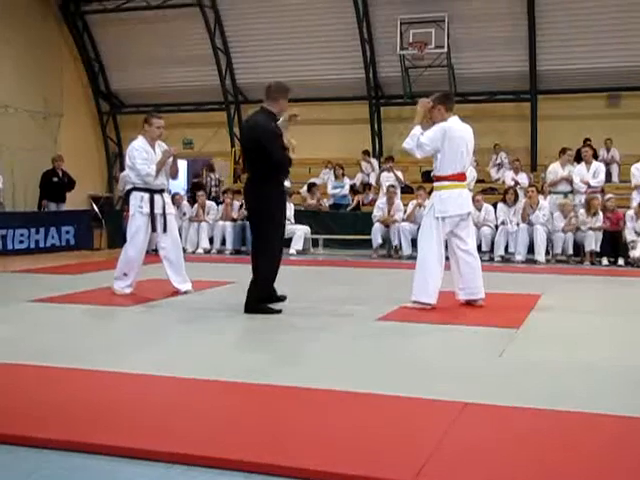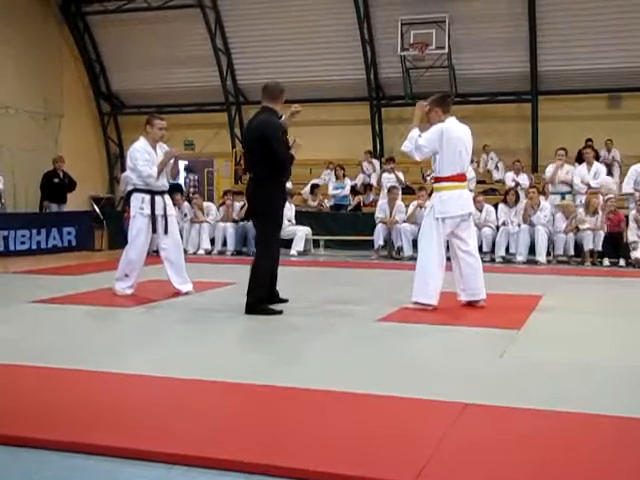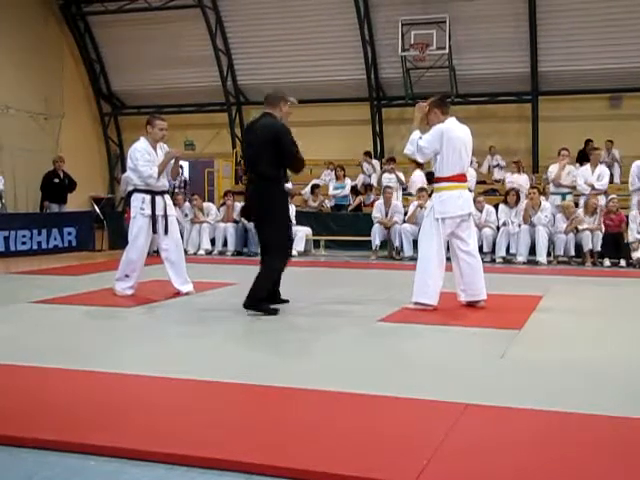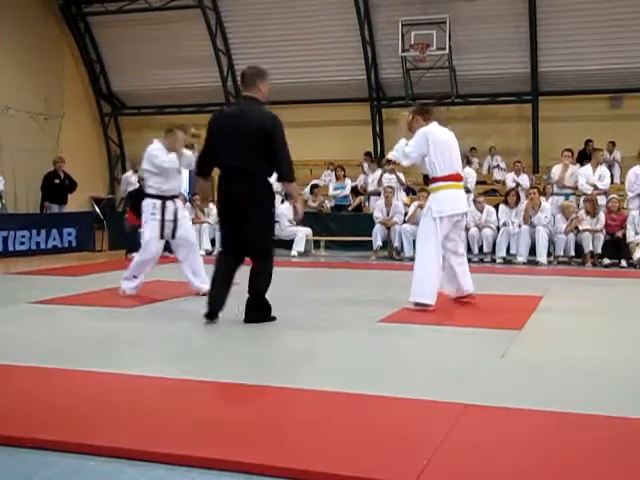
dt=0.7s
person 1, frame 1
left shoulder: (254, 121)
right shoulder: (266, 126)
right elbow: (283, 163)
right wrist: (289, 152)
left hip: (257, 188)
right hip: (268, 191)
left knee: (263, 244)
right knee: (271, 246)
left ankle: (265, 292)
right ankle: (255, 300)
person 1, frame 2
left shoulder: (255, 121)
right shoulder: (273, 124)
right elbow: (283, 160)
right wrist: (292, 152)
left hip: (259, 187)
right hip: (269, 190)
left knee: (269, 242)
right knee: (267, 245)
left ankle: (268, 292)
right ankle: (255, 302)
person 1, frame 3
left shoulder: (251, 127)
right shoulder: (279, 128)
right elbow: (295, 164)
right wrist: (297, 158)
left hip: (254, 190)
right hip: (270, 192)
left knee: (270, 244)
right knee: (280, 247)
left ankle: (270, 292)
right ankle: (256, 297)
person 1, frame 4
left shoulder: (220, 118)
right shoulder: (268, 120)
left elbow: (205, 160)
right elbow: (283, 165)
left wrist: (204, 187)
right wrist: (296, 199)
left hip: (228, 189)
right hip: (256, 190)
left knee: (230, 250)
right knee: (261, 254)
left ankle: (214, 306)
right ankle: (256, 310)
person 2, frame 1
left shoulder: (444, 129)
right shoulder: (466, 129)
left elbow: (414, 147)
left wrist: (419, 117)
right wrist: (425, 119)
left hip: (445, 197)
right hip: (461, 195)
left knee: (430, 246)
right knee: (465, 246)
left ankle: (425, 298)
right ankle: (474, 295)
person 2, frame 2
left shoulder: (441, 130)
right shoulder: (464, 130)
left elbow: (414, 149)
left wrist: (417, 120)
right wrist: (424, 123)
left hip: (445, 198)
right hip: (462, 196)
left knee: (431, 247)
right knee: (466, 247)
left ankle: (425, 298)
right ankle: (475, 295)
person 2, frame 3
left shoulder: (441, 130)
right shoulder: (464, 130)
left elbow: (417, 151)
left wrist: (417, 122)
right wrist: (422, 123)
left hip: (445, 198)
right hip: (462, 195)
left knee: (431, 247)
right knee: (466, 247)
left ankle: (425, 299)
right ankle: (475, 295)
person 2, frame 4
left shoulder: (425, 133)
right shoulder: (447, 133)
left elbow: (404, 157)
left hip: (442, 197)
right hip: (456, 195)
left knee: (428, 247)
right knee: (453, 246)
left ankle: (423, 298)
right ankle: (463, 289)
person 3, frame 1
left shoulder: (162, 147)
right shoulder: (136, 147)
left elbow: (173, 175)
right elbow: (148, 176)
left wrist: (173, 159)
right wrist: (164, 159)
left hip: (162, 199)
right hip: (142, 200)
left knee: (172, 243)
right knee: (135, 245)
left ankle: (181, 283)
right ankle: (121, 284)
person 3, frame 2
left shoulder: (163, 148)
right shoulder: (137, 149)
left elbow: (173, 177)
right elbow: (150, 177)
left wrist: (175, 160)
right wrist: (166, 159)
left hip: (163, 200)
right hip: (143, 201)
left knee: (173, 243)
right knee: (137, 246)
left ankle: (183, 284)
right ankle: (122, 285)
person 3, frame 3
left shoulder: (163, 148)
right shoulder: (138, 149)
left elbow: (172, 177)
right elbow: (150, 177)
left wrist: (176, 161)
right wrist: (167, 160)
left hip: (163, 201)
right hip: (144, 201)
left knee: (174, 244)
right knee: (137, 246)
left ankle: (183, 284)
right ankle: (123, 285)
person 3, frame 4
left shoulder: (176, 152)
right shoulder: (153, 151)
right elbow: (171, 165)
right wrist: (177, 145)
left hip: (174, 205)
right hip: (157, 207)
left knee: (189, 244)
right knee: (150, 250)
left ankle: (202, 284)
right ankle: (128, 284)
